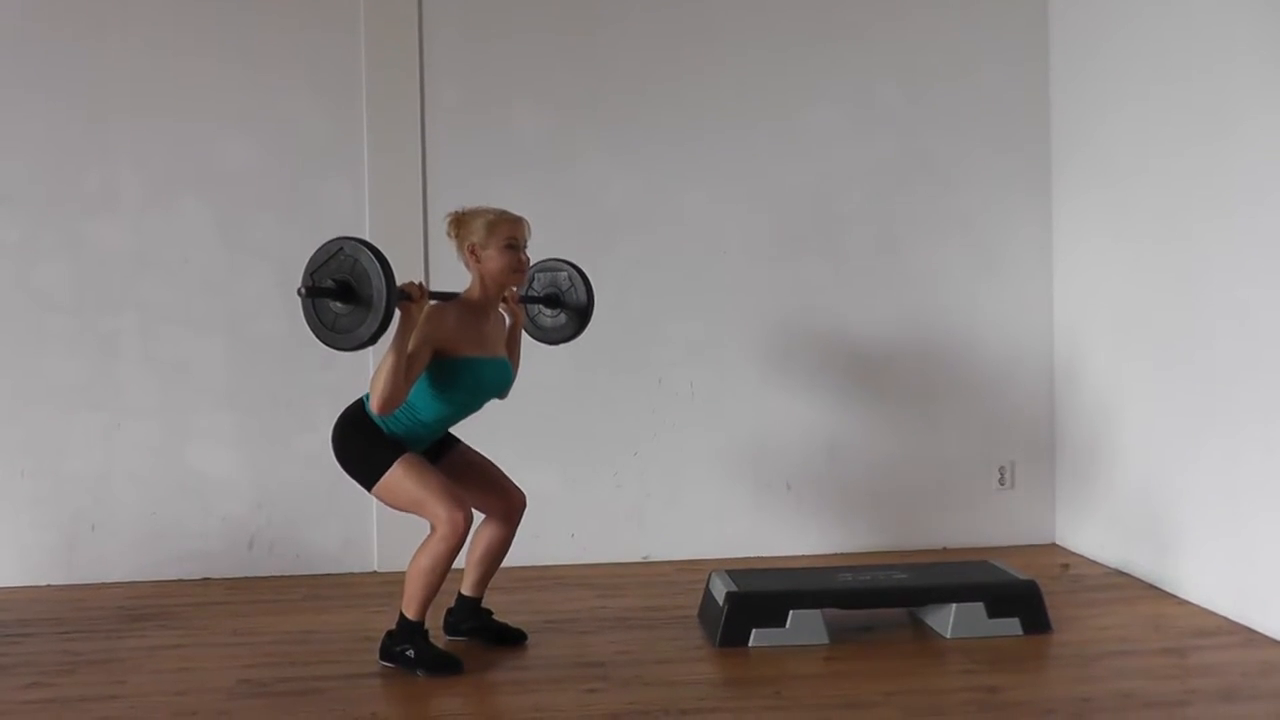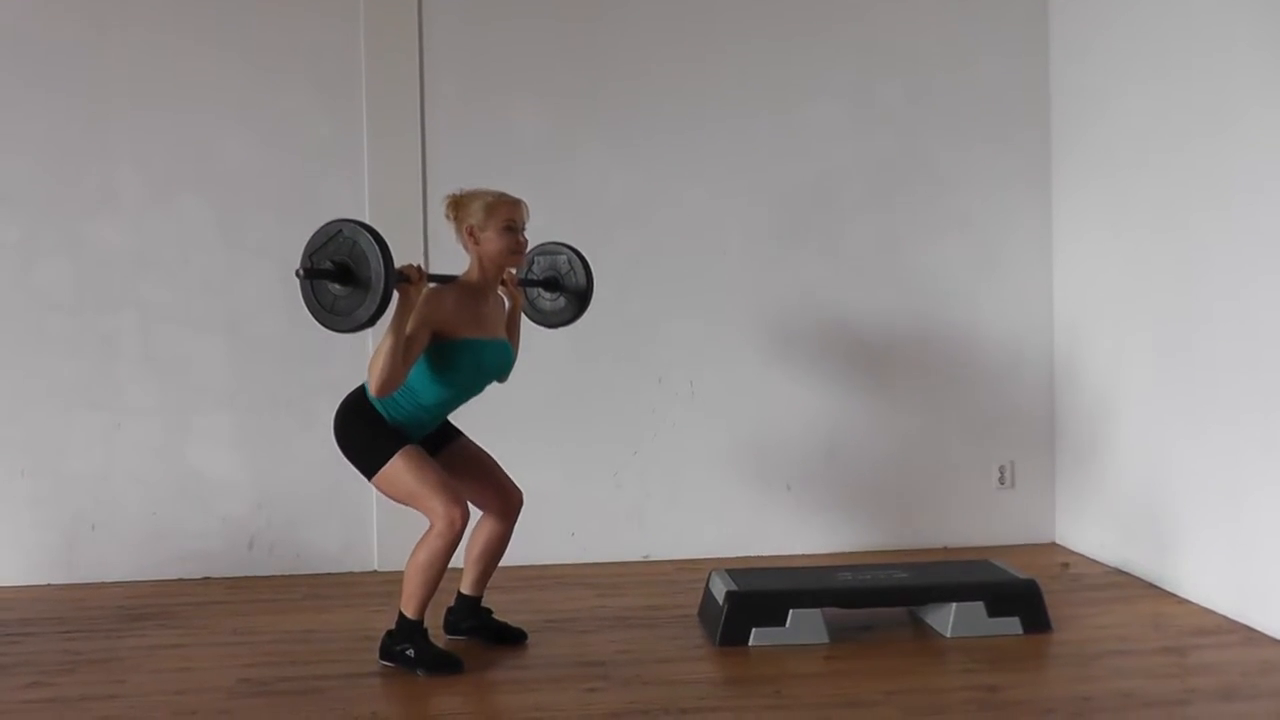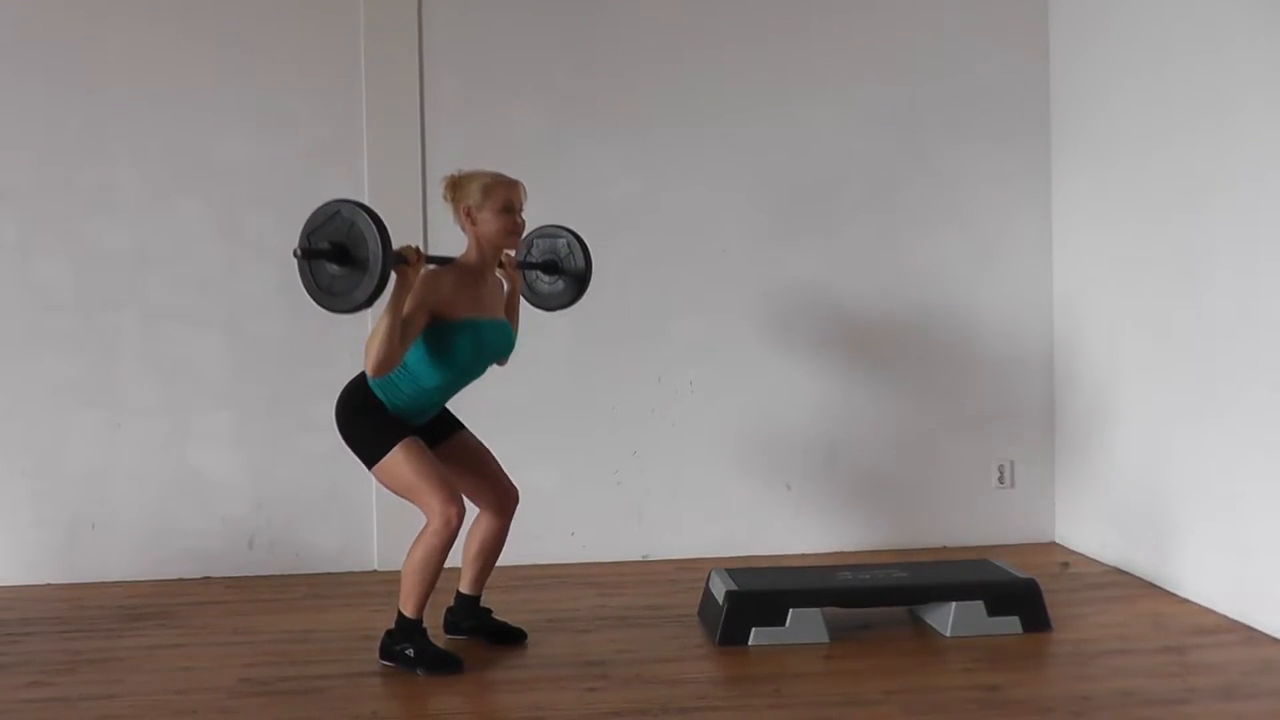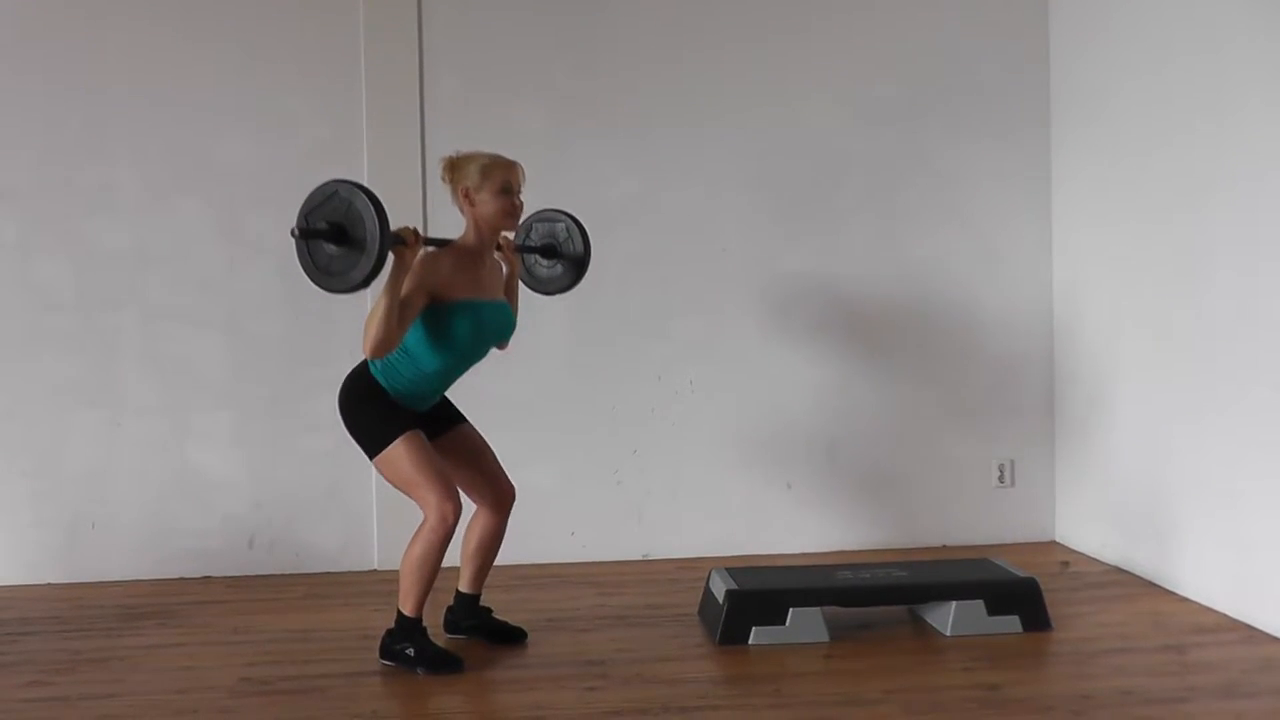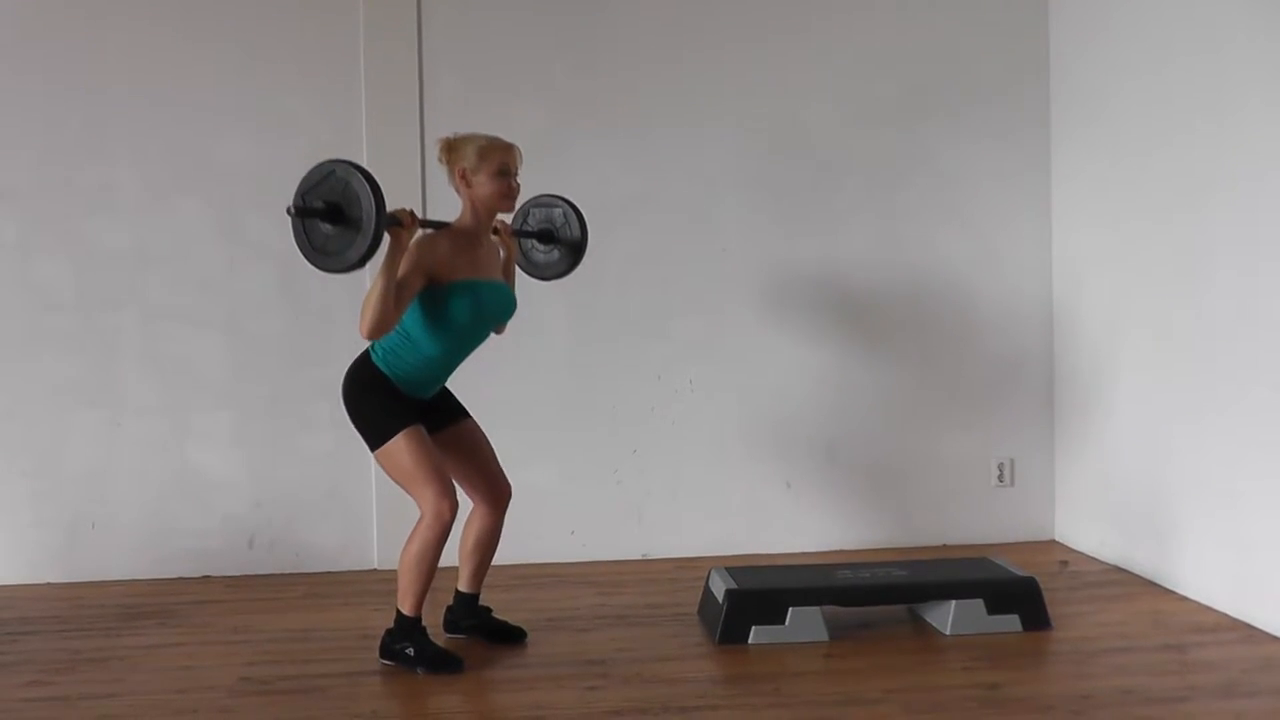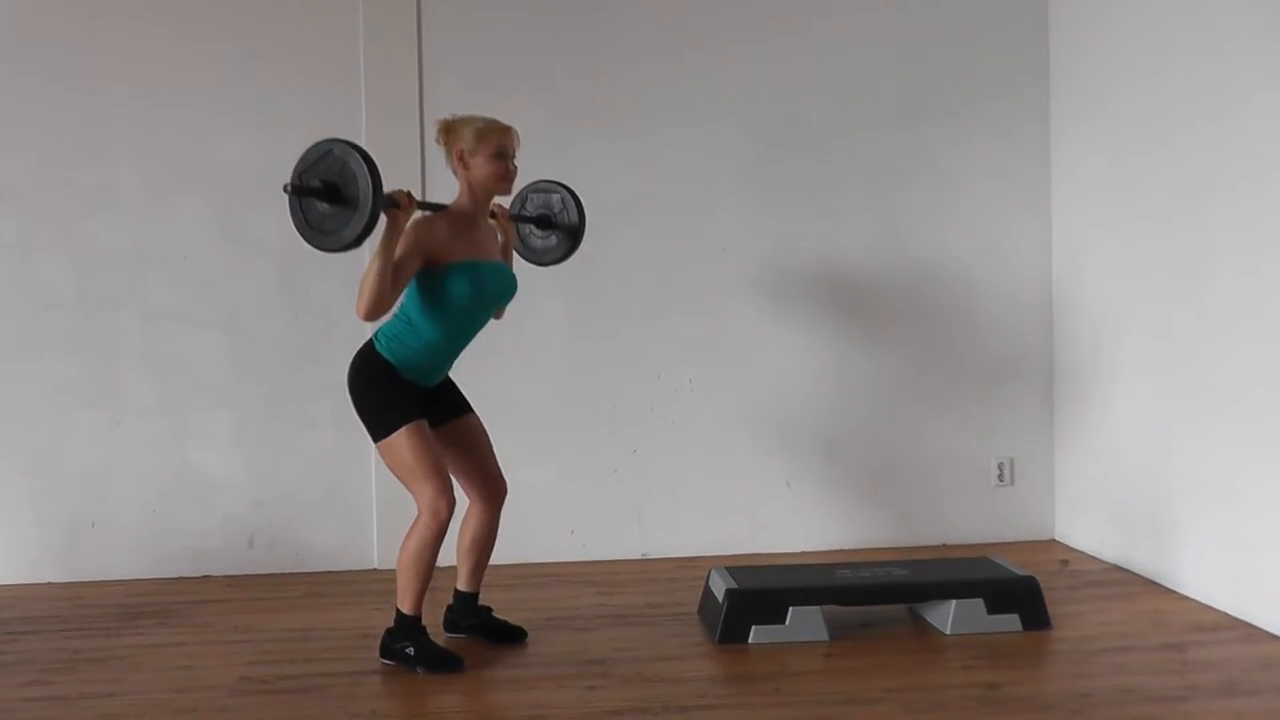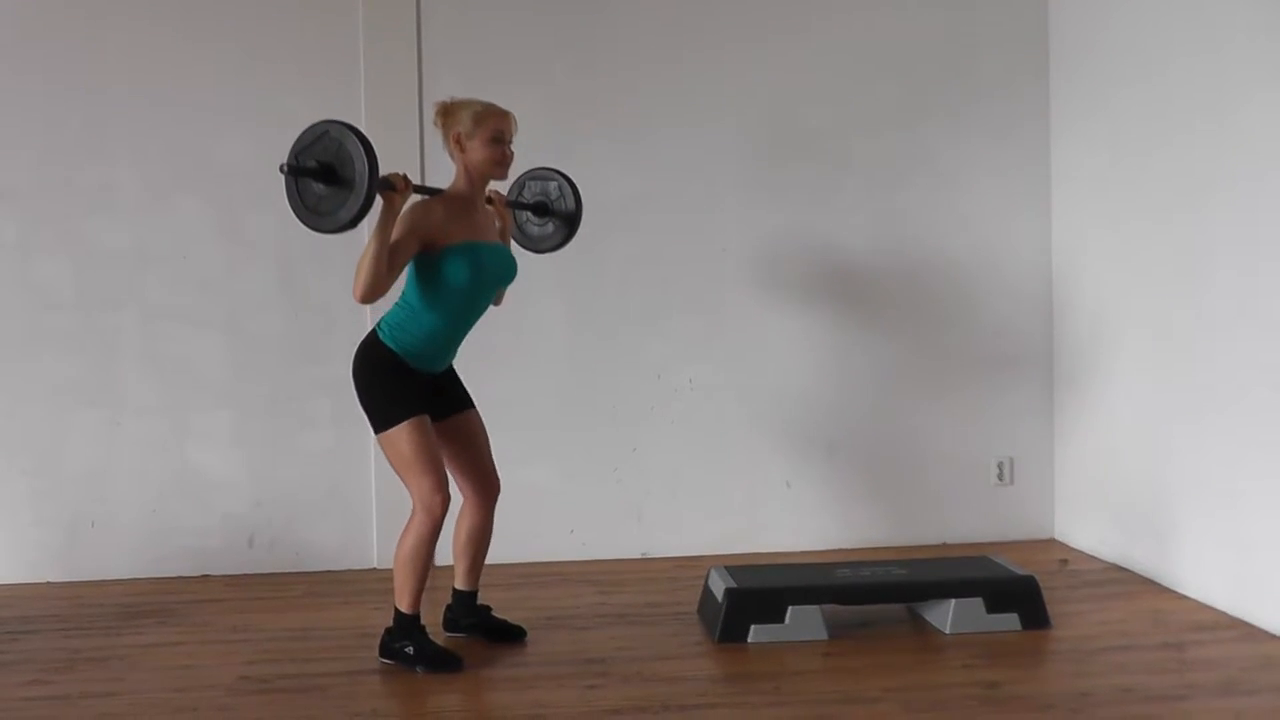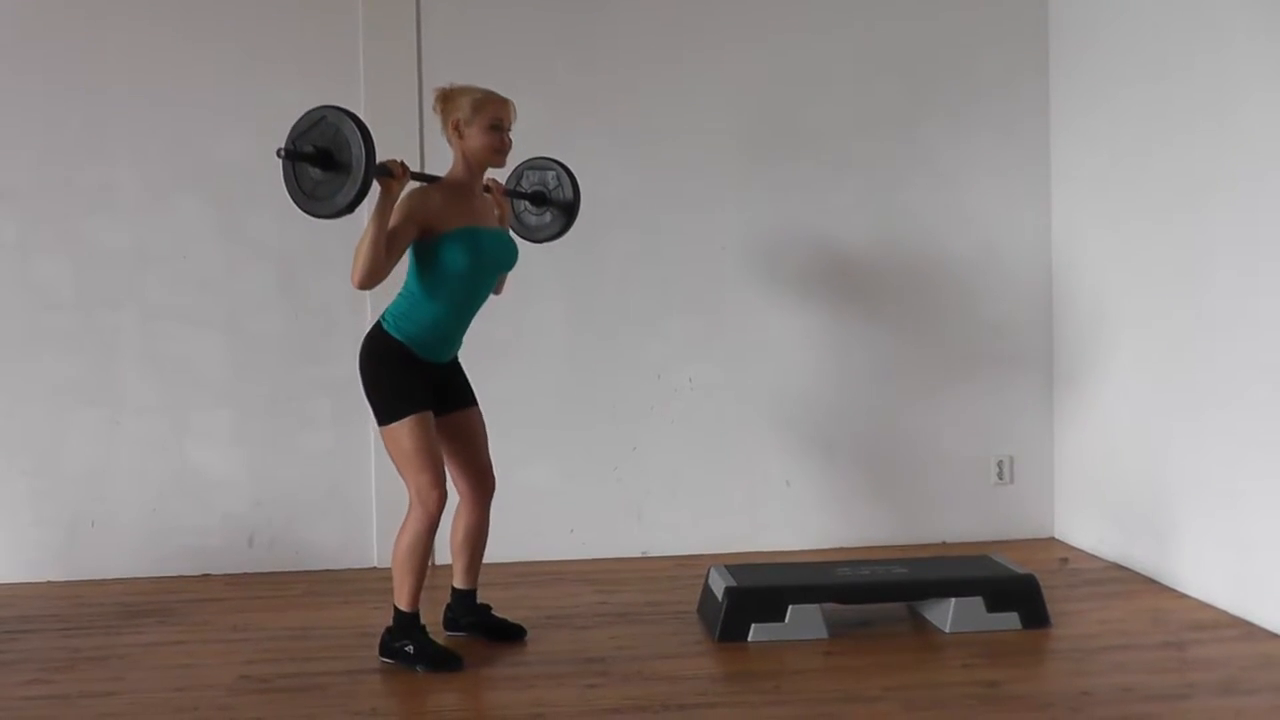
dt=0.1s
person 1, frame 1
left shoulder: (496, 319)
right shoulder: (442, 320)
left elbow: (500, 388)
right elbow: (382, 403)
right wrist: (407, 322)
left hip: (420, 437)
right hip: (367, 435)
left knee: (509, 503)
right knee: (452, 517)
left ankle: (466, 612)
right ankle: (403, 639)
person 1, frame 2
left shoulder: (495, 302)
right shoulder: (442, 302)
left elbow: (500, 373)
right elbow: (381, 386)
right wrist: (406, 304)
left hip: (421, 426)
right hip: (369, 423)
left knee: (507, 500)
right knee: (449, 514)
left ankle: (466, 611)
right ankle: (404, 638)
person 1, frame 3
left shoulder: (493, 282)
right shoulder: (438, 283)
left elbow: (499, 355)
right elbow: (378, 364)
right wrist: (402, 286)
left hip: (423, 412)
right hip: (371, 410)
left knee: (502, 498)
right knee: (446, 510)
left ankle: (465, 611)
right ankle: (402, 637)
person 1, frame 4
left shoulder: (492, 265)
right shoulder: (437, 265)
left elbow: (499, 339)
right elbow: (376, 347)
right wrist: (400, 266)
left hip: (424, 401)
right hip: (374, 399)
left knee: (499, 496)
right knee: (443, 507)
left ankle: (465, 610)
right ankle: (403, 636)
person 1, frame 5
left shoulder: (491, 248)
right shoulder: (435, 248)
left elbow: (497, 323)
right elbow: (373, 327)
right wrist: (396, 248)
left hip: (427, 390)
right hip: (378, 387)
left knee: (495, 493)
right knee: (439, 505)
left ankle: (465, 609)
right ankle: (402, 636)
person 1, frame 6
left shoulder: (488, 231)
right shoulder: (433, 230)
left elbow: (495, 309)
right elbow: (369, 308)
right wrist: (394, 228)
left hip: (430, 380)
right hip: (382, 377)
left knee: (491, 490)
right knee: (437, 502)
left ankle: (465, 609)
right ankle: (402, 635)
person 1, frame 7
left shoulder: (486, 215)
right shoulder: (429, 214)
left elbow: (493, 296)
right elbow: (366, 290)
right wrist: (389, 211)
left hip: (437, 370)
right hip: (388, 366)
left knee: (484, 487)
right knee: (432, 499)
left ankle: (465, 608)
right ankle: (402, 634)
person 1, frame 8
left shoulder: (485, 203)
right shoulder: (428, 200)
left elbow: (493, 285)
right elbow: (364, 277)
right wrist: (387, 196)
left hip: (441, 361)
right hip: (394, 358)
left knee: (479, 485)
right knee: (430, 495)
left ankle: (464, 607)
right ankle: (402, 633)
